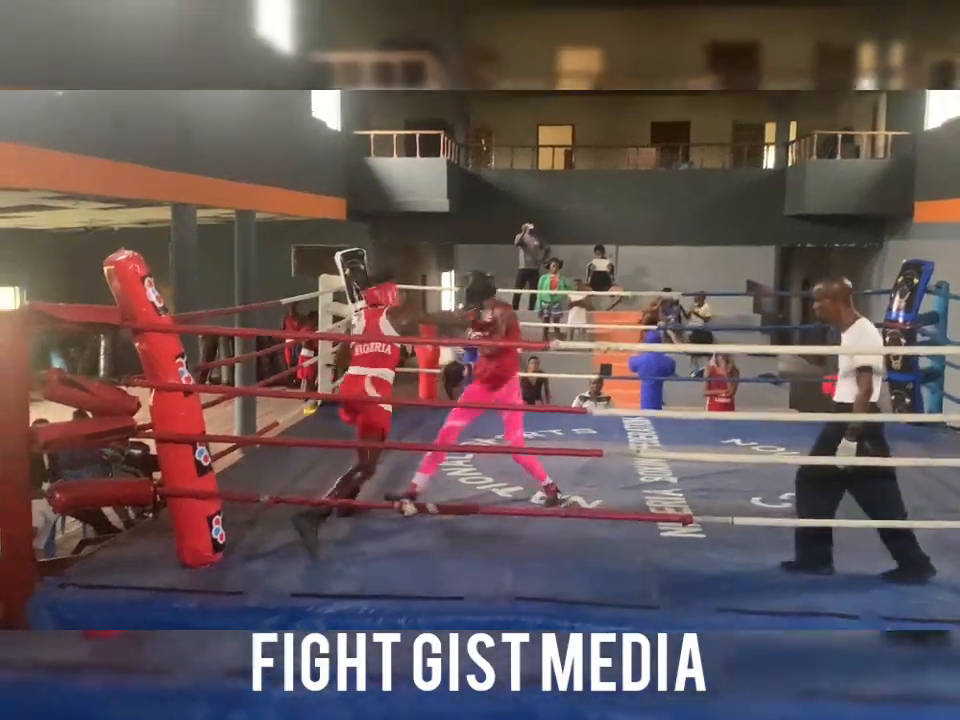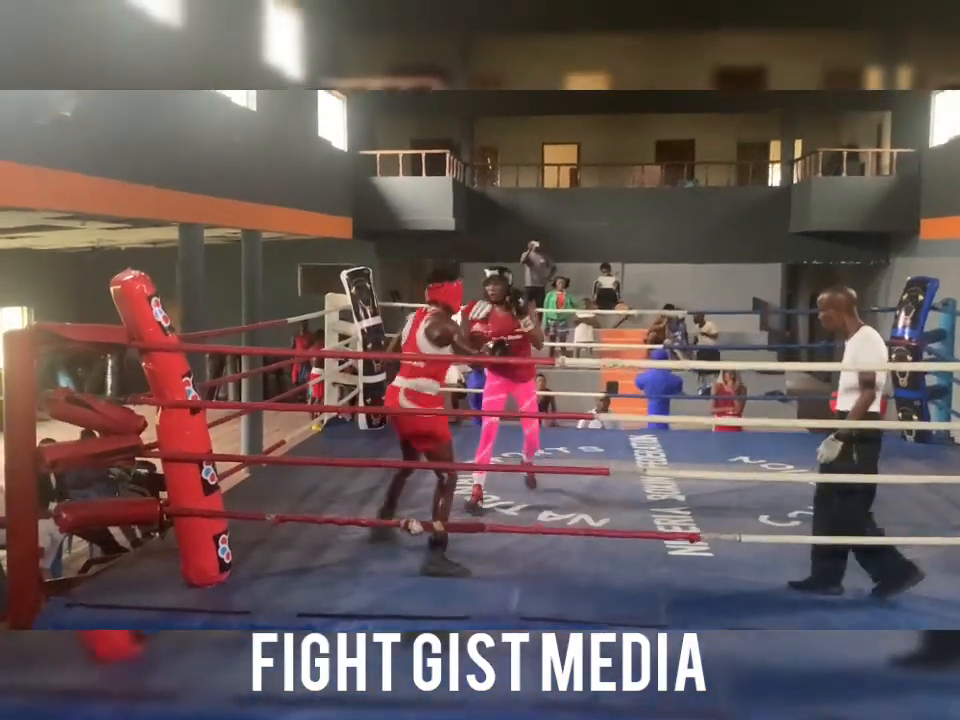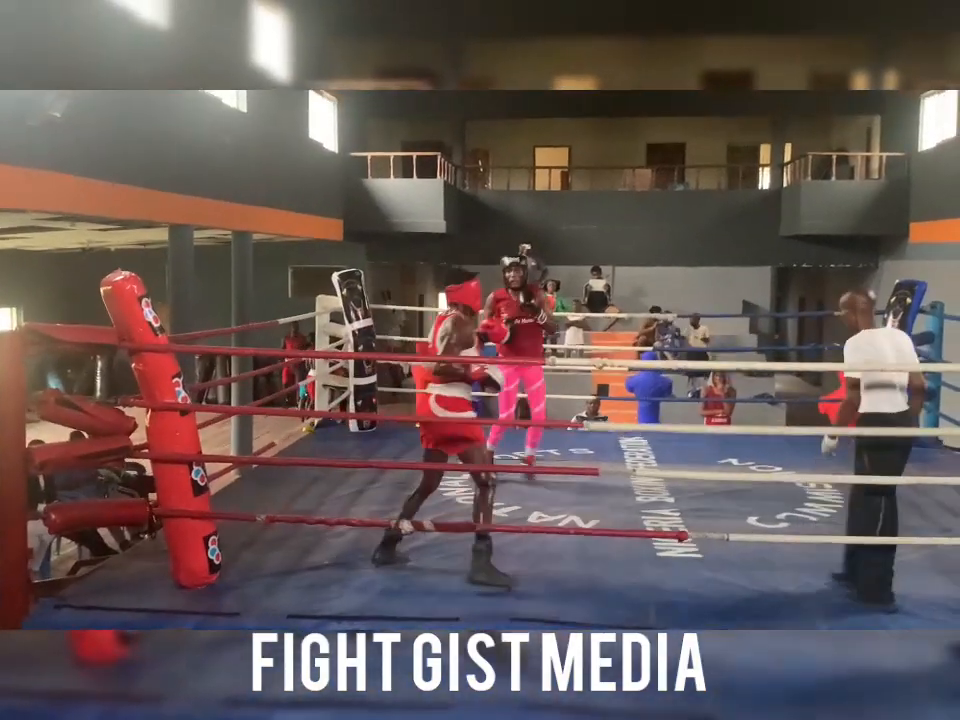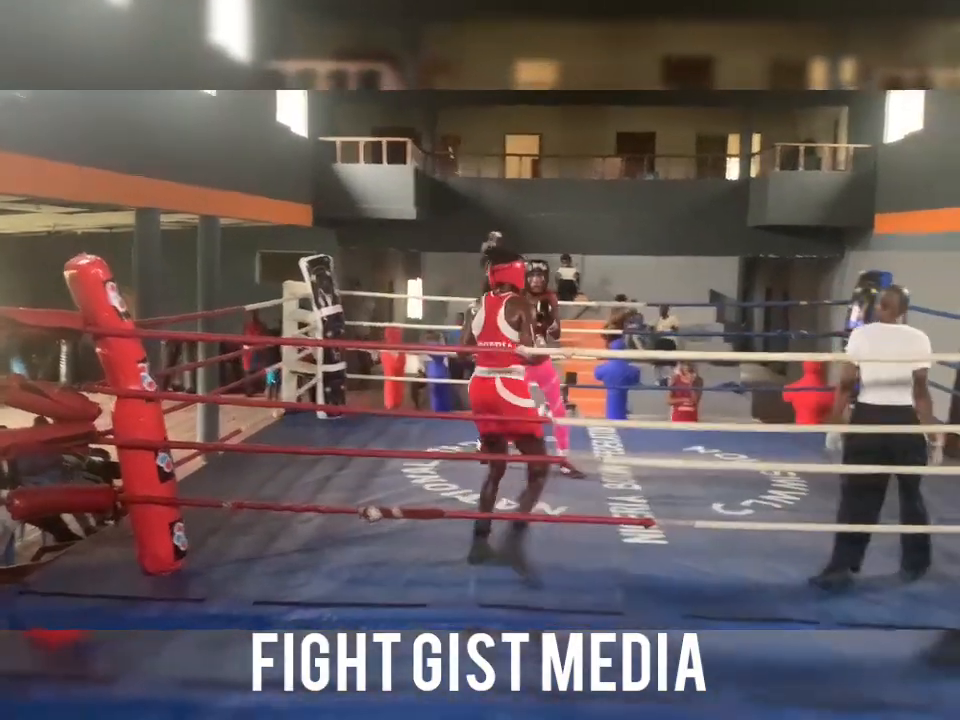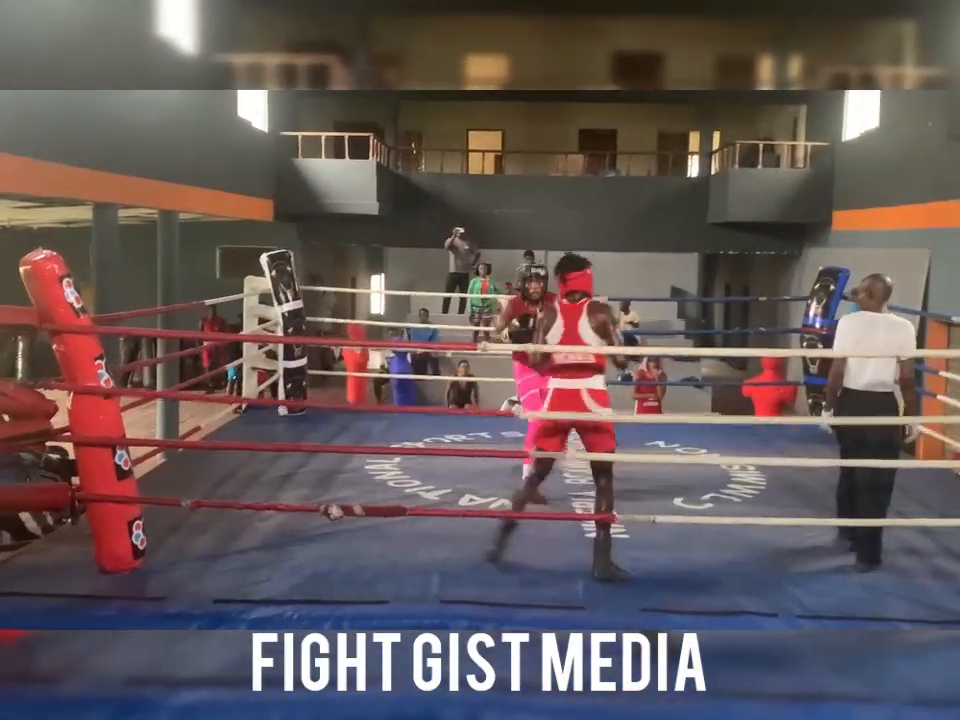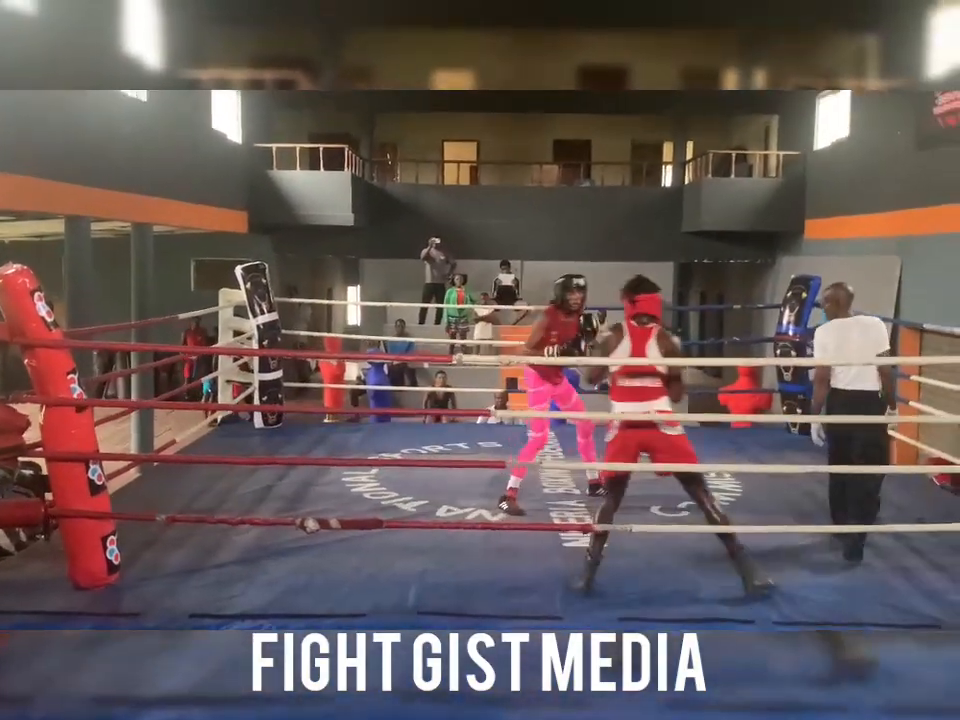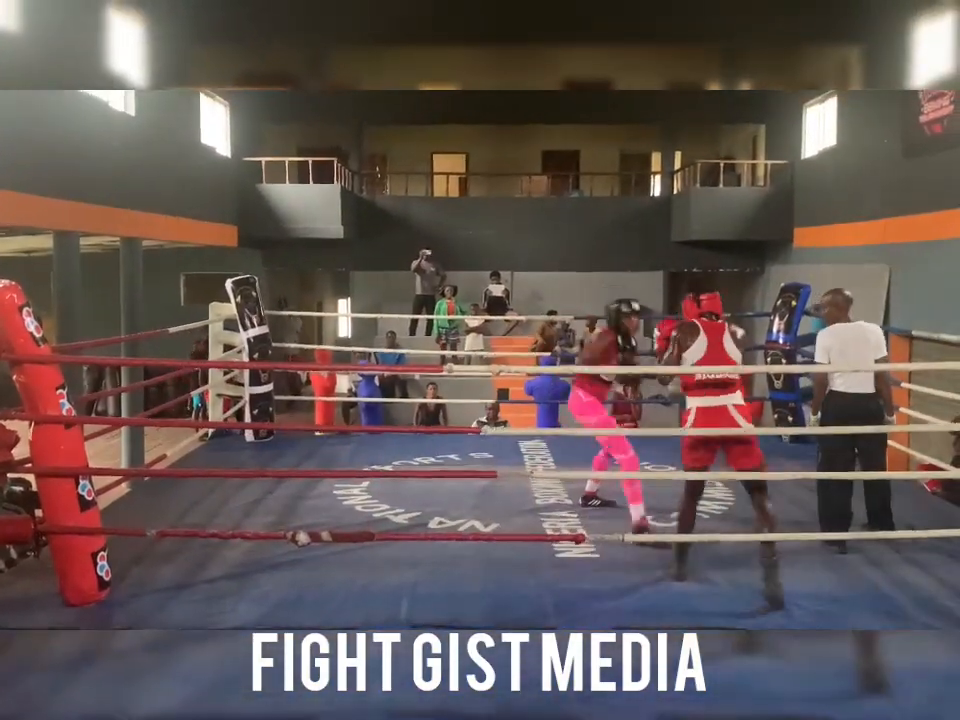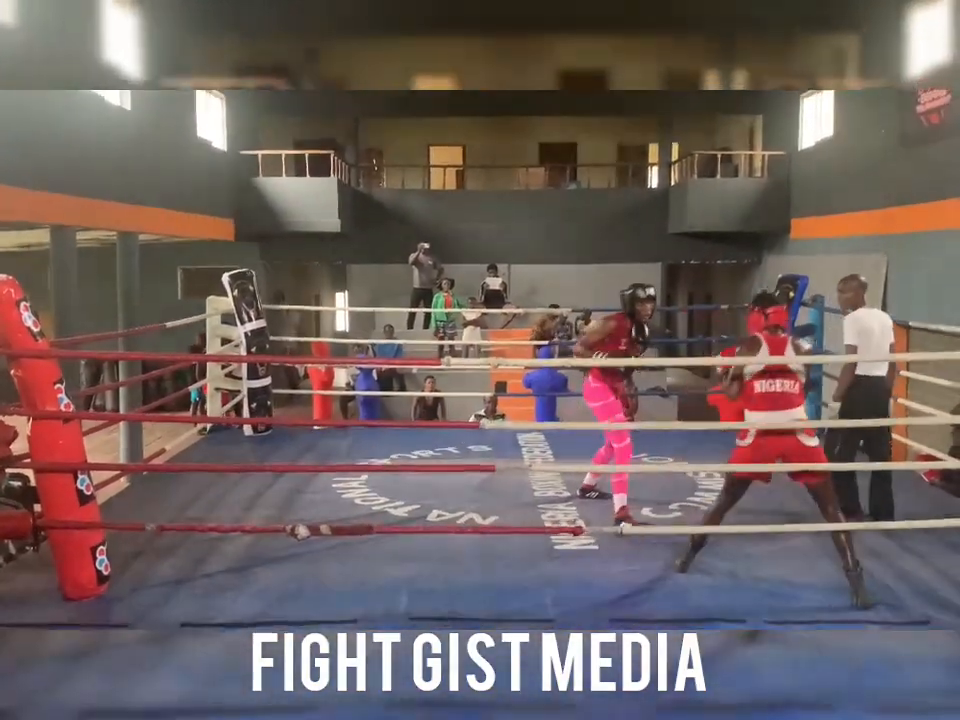
dt=0.4s
person 1, frame 1
left shoulder: (357, 318)
right shoulder: (401, 314)
left elbow: (340, 361)
right elbow: (440, 318)
left hip: (349, 387)
right hip: (373, 392)
left knee: (369, 453)
right knee: (365, 467)
left ankle: (346, 501)
right ankle: (312, 517)
person 1, frame 2
left shoulder: (414, 318)
right shoulder: (444, 324)
left elbow: (390, 354)
right elbow: (474, 359)
left hip: (396, 397)
right hip: (421, 404)
left knee: (410, 464)
right knee: (447, 477)
left ankle: (383, 523)
right ankle: (436, 555)
person 1, frame 3
left shoulder: (446, 320)
right shoulder: (461, 324)
right elbow: (442, 369)
right wrist: (477, 373)
left hip: (431, 402)
right hip: (451, 406)
left knee: (429, 482)
right knee: (485, 481)
left ankle: (387, 547)
right ankle: (481, 563)
person 1, frame 4
left shoulder: (480, 304)
right shoulder: (520, 305)
left elbow: (464, 347)
right elbow: (530, 355)
left hip: (479, 386)
right hip: (509, 389)
left knee: (497, 468)
right knee: (539, 469)
left ankle: (479, 542)
right ankle: (515, 541)
person 1, frame 5
left shoulder: (548, 314)
right shoulder: (600, 312)
left elbow: (536, 362)
right elbow: (621, 360)
left hip: (556, 399)
right hip: (591, 400)
left knee: (538, 475)
right knee: (604, 481)
left ankle: (501, 538)
right ankle: (602, 561)
person 1, frame 6
left shoulder: (613, 336)
right shoulder: (667, 340)
left elbow: (593, 376)
right elbow: (677, 394)
left hip: (624, 425)
right hip: (661, 423)
left knee: (612, 499)
right knee: (703, 497)
left ankle: (589, 573)
right ankle: (748, 573)
person 1, frame 7
left shoulder: (685, 331)
right shoulder: (735, 334)
left elbow: (665, 377)
right elbow: (740, 373)
left wrist: (664, 346)
left hip: (698, 420)
right hip: (734, 419)
left knee: (691, 495)
right knee: (760, 496)
left ankle: (680, 565)
right ankle: (771, 580)
person 1, frame 8
left shoulder: (749, 345)
right shoulder: (802, 349)
left elbow: (733, 393)
left wrist: (730, 373)
left hip: (758, 436)
right hip: (798, 435)
left knee: (726, 499)
right knee: (830, 509)
left ankle: (686, 557)
right ankle: (857, 584)
person 2, frame 1
left shoulder: (863, 333)
right shoulder: (848, 332)
left elbow: (866, 389)
left wrist: (852, 437)
left hip: (859, 421)
right hip: (841, 418)
left knee: (878, 495)
right knee: (812, 480)
left ankle: (915, 563)
right ankle: (815, 557)
person 2, frame 2
left shoulder: (866, 341)
right shoulder: (855, 340)
left elbow: (868, 396)
left wrist: (839, 436)
left hip: (859, 432)
right hip: (847, 429)
left knee: (850, 508)
right knee: (828, 501)
left ankle: (896, 571)
right ankle: (826, 576)
person 2, frame 3
left shoulder: (856, 344)
right shoulder: (901, 337)
left elbow: (853, 399)
right elbow: (918, 387)
left wrist: (832, 435)
right wrist: (911, 424)
left hip: (876, 430)
right hip: (901, 425)
left knee: (871, 505)
right knee: (867, 499)
left ankle: (875, 589)
right ankle: (860, 574)
person 2, frame 4
left shoulder: (862, 334)
right shoulder: (918, 338)
left elbow: (846, 383)
right elbow: (920, 390)
left wrist: (836, 425)
right wrist: (933, 435)
left hip: (868, 418)
right hip: (905, 420)
left knee: (857, 497)
right knee: (911, 494)
left ankle: (841, 567)
right ankle: (915, 563)
person 2, frame 5
left shoulder: (848, 322)
right shoulder: (903, 328)
left elbow: (836, 372)
right elbow: (907, 380)
left wrist: (828, 407)
right wrist: (911, 419)
left hip: (851, 403)
right hip: (884, 407)
left knee: (850, 473)
right knee: (877, 483)
left ankle: (850, 534)
right ankle: (867, 555)
person 2, frame 6
left shoulder: (824, 332)
right shoulder: (875, 325)
left elbow: (821, 379)
right elbow: (885, 372)
left wrist: (816, 416)
right wrist: (892, 406)
left hip: (838, 403)
right hip: (870, 403)
left knee: (839, 471)
right knee: (868, 474)
left ankle: (843, 529)
right ankle: (854, 537)
person 2, frame 7
left shoulder: (826, 335)
right shoulder: (873, 331)
left elbow: (820, 380)
right elbow: (883, 376)
left wrist: (814, 412)
right wrist: (890, 411)
left hip: (837, 405)
right hip: (869, 405)
left knee: (833, 473)
right knee: (875, 470)
left ankle: (836, 535)
right ankle: (882, 527)
person 2, frame 8
left shoulder: (853, 319)
right shoulder: (884, 318)
left elbow: (851, 363)
right elbow: (892, 361)
left wrist: (836, 398)
right wrist: (888, 394)
left hip: (858, 387)
right hip: (880, 387)
left knee: (840, 451)
right knee: (880, 454)
left ankle: (850, 510)
right ankle: (882, 513)
person 3, frame 1
left shoulder: (501, 312)
right shoulder: (483, 311)
left elbow: (492, 349)
left wrist: (477, 317)
left hip: (506, 385)
right hip: (482, 383)
left knee: (516, 448)
right knee: (446, 434)
left ankle: (549, 487)
right ankle: (413, 491)
person 3, frame 2
left shoulder: (525, 307)
right shoulder: (481, 311)
left elbow: (539, 342)
right elbow: (470, 345)
left wrist: (523, 316)
right wrist: (489, 347)
left hip: (524, 376)
right hip: (497, 377)
left knee: (532, 430)
right knee: (488, 431)
left ankle: (527, 465)
right ankle: (477, 491)
person 3, frame 3
left shoulder: (536, 294)
right shoulder: (495, 298)
left elbow: (552, 328)
right elbow: (483, 327)
left wrist: (537, 311)
right wrist: (499, 331)
left hip: (533, 362)
right hip: (508, 363)
left knee: (539, 414)
right knee: (506, 415)
left ankle: (529, 458)
right ankle: (489, 453)
person 3, frame 4
left shoulder: (550, 299)
left elbow: (556, 335)
left wrist: (549, 322)
left hip: (542, 361)
left knee: (559, 410)
left ankle: (563, 461)
person 3, frame 5
left shoulder: (553, 302)
right shoulder: (513, 305)
right elbow: (495, 337)
right wrist: (513, 330)
right hip: (525, 368)
right knee: (537, 420)
left ankle: (535, 460)
right ankle: (528, 479)
person 3, frame 6
left shoulder: (579, 318)
right shoulder: (548, 317)
left elbow: (578, 348)
right elbow: (526, 352)
left wrist: (580, 346)
right wrist: (557, 351)
left hip: (558, 378)
right hip: (538, 378)
left knee: (586, 426)
right knee: (539, 438)
left ankle: (594, 482)
right ankle: (509, 495)
person 3, frame 7
left shoulder: (621, 339)
right shoulder: (606, 338)
right elbow: (582, 364)
left wrist: (628, 359)
left hip: (590, 400)
right hip: (585, 402)
left knee: (611, 447)
right knee: (628, 458)
left ankle: (589, 494)
right ankle: (639, 525)
person 3, frame 8
left shoulder: (637, 327)
right shoulder: (613, 323)
right elbow: (579, 348)
left wrist: (639, 345)
right wrist: (604, 360)
left hip: (613, 388)
right hip: (598, 387)
left knee: (613, 443)
right knee: (624, 446)
left ankle: (587, 486)
right ankle: (621, 514)
